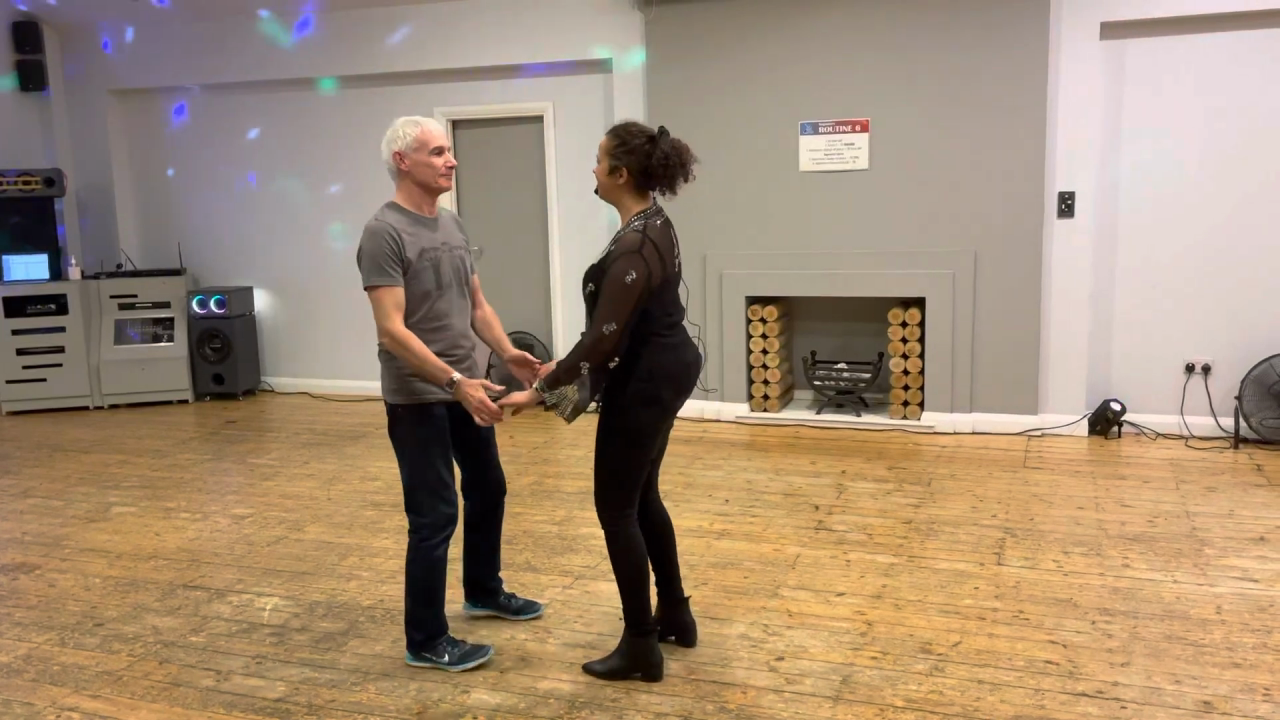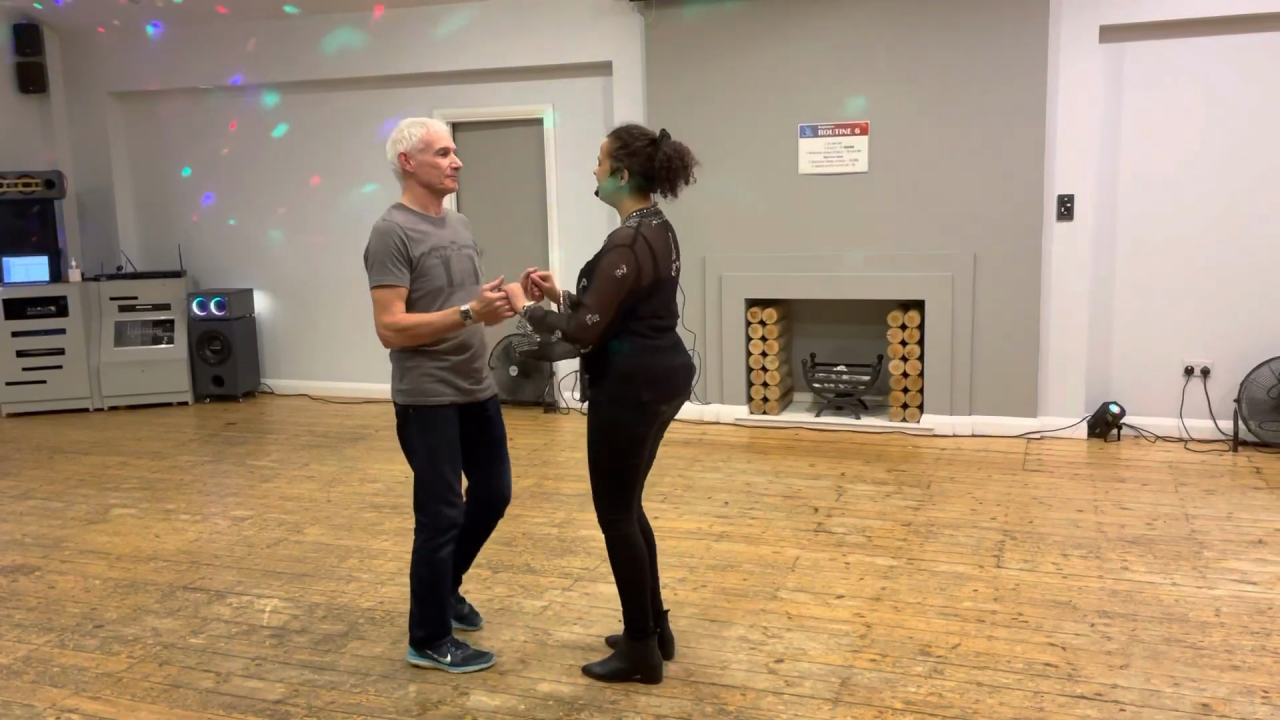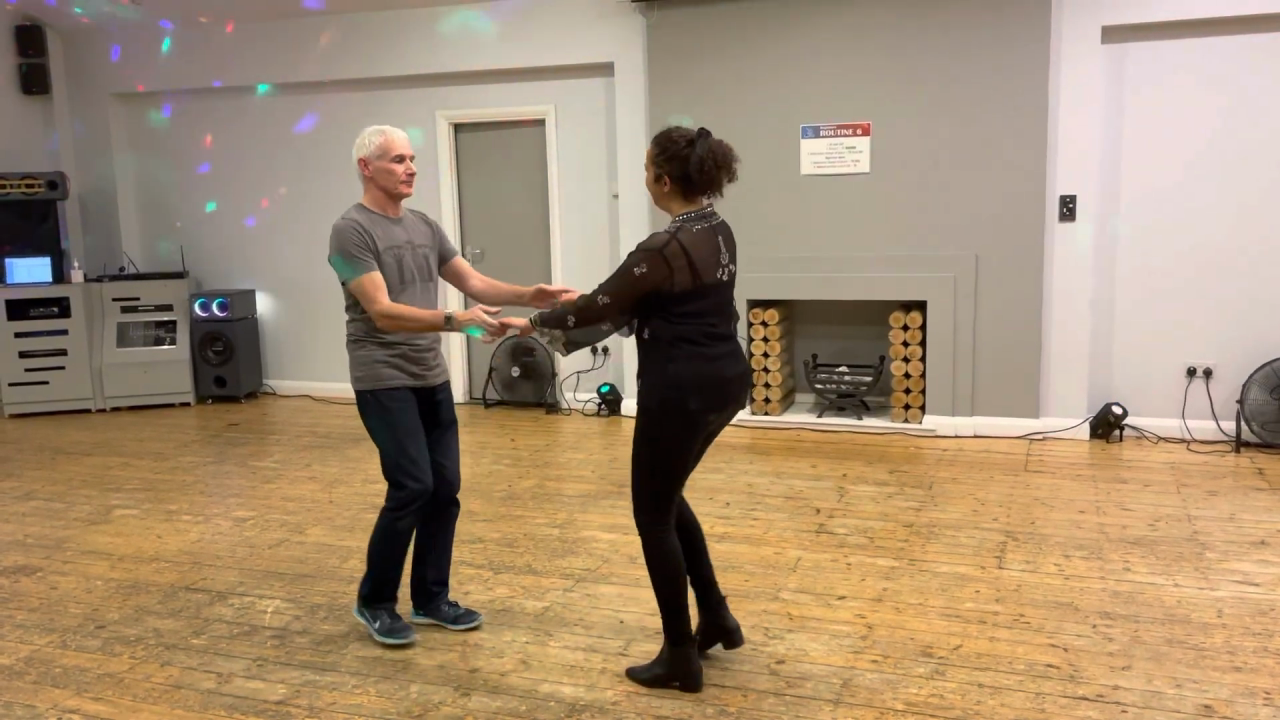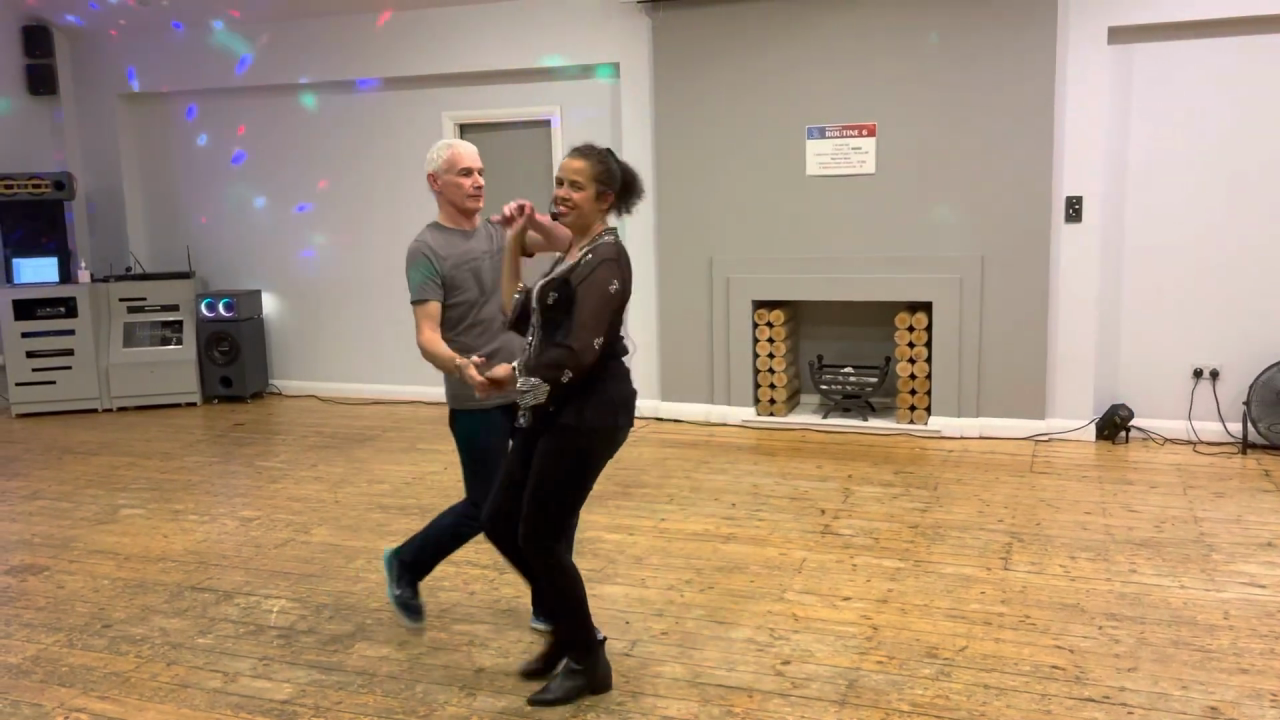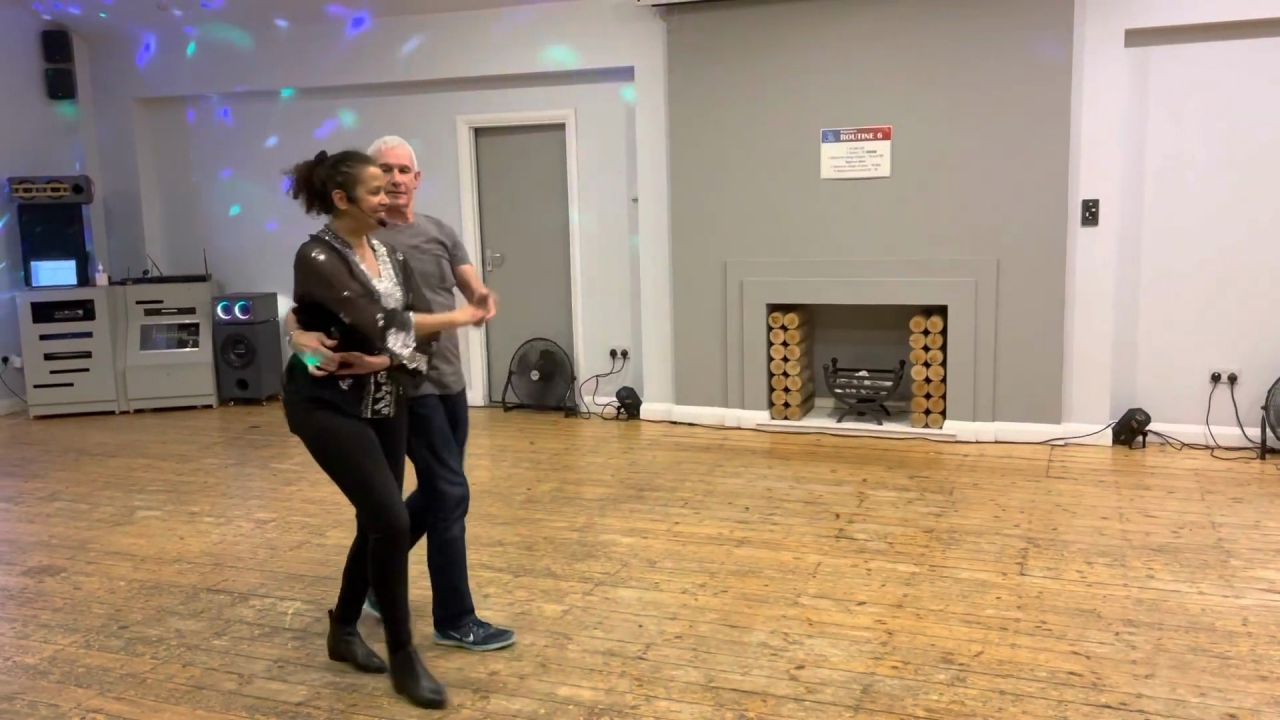
dt=1s
person 1, frame 1
left shoulder: (632, 246)
right shoulder: (653, 224)
left elbow: (604, 339)
left wrist: (539, 392)
right wrist: (564, 367)
left hip: (644, 382)
right hip: (668, 368)
left knee: (616, 508)
right knee: (641, 495)
left ankle: (640, 647)
right ankle: (674, 614)
person 1, frame 2
left shoulder: (627, 241)
right shoulder: (657, 229)
left elbow: (588, 330)
left wrist: (528, 310)
right wrist: (561, 294)
left hip: (631, 384)
right hip: (662, 374)
left knee: (615, 512)
right knee: (624, 503)
left ankle: (640, 649)
right ankle: (654, 626)
person 1, frame 3
left shoulder: (665, 248)
right shoulder: (718, 231)
left elbow: (603, 307)
left wrist: (532, 322)
right wrist: (581, 302)
left hip: (683, 389)
right hip: (726, 379)
left knee: (653, 514)
right knee: (664, 497)
left ankle: (681, 655)
right ankle: (714, 617)
person 1, frame 4
left shoulder: (607, 259)
right shoulder: (570, 252)
left elbow: (580, 350)
right elbow: (520, 316)
left wrist: (513, 372)
right wrist: (514, 248)
left hip: (588, 413)
right hip: (550, 411)
left knee: (540, 536)
right knee: (499, 523)
left ankle: (588, 663)
right ankle: (567, 635)
person 1, frame 5
left shoulder: (388, 254)
right shoulder: (316, 256)
left elbow: (412, 330)
right elbow: (374, 323)
left wrist: (382, 360)
right wrist: (455, 317)
left hip: (381, 405)
right hip: (328, 405)
left knee: (381, 524)
right knee: (391, 520)
left ankle: (344, 631)
right ankle: (404, 657)
person 2, frame 1
left shoulder: (452, 225)
right shoulder: (384, 233)
left elbow: (476, 304)
right elbow: (391, 330)
left wrist: (506, 351)
right wrist: (455, 382)
left hip: (463, 388)
right hip: (417, 396)
left knee: (487, 489)
right knee: (435, 513)
left ankle: (483, 591)
right ankle: (426, 640)
person 2, frame 2
left shoulder: (460, 225)
right shoulder: (392, 233)
right elbow: (391, 329)
left wrist: (508, 299)
right wrist: (468, 313)
left hip: (478, 389)
right hip: (428, 397)
left knee: (493, 495)
right knee: (441, 515)
left ankle: (443, 586)
right ankle: (429, 640)
person 2, frame 3
left shoulder: (424, 226)
right shoulder: (351, 231)
left elbow: (471, 281)
right elbow: (382, 311)
left wrist: (528, 296)
right wrist: (456, 321)
left hip: (432, 377)
right hip: (383, 381)
left knee: (445, 487)
right knee: (413, 487)
left ankle: (430, 597)
right ankle: (375, 602)
person 2, frame 4
left shoulder: (502, 231)
right shoulder: (426, 250)
left elbow: (566, 243)
right elbow: (428, 336)
left wrist: (537, 224)
right wrist: (461, 367)
right hip: (476, 400)
right knee: (483, 506)
left ankle: (550, 606)
right ankle: (405, 565)
person 2, frame 5
left shoulder: (441, 232)
left elbow: (470, 289)
left wrist: (484, 300)
right wrist: (302, 336)
left hip: (450, 383)
right hip: (408, 387)
left knee: (437, 492)
right knee: (449, 494)
right ankle: (455, 620)
